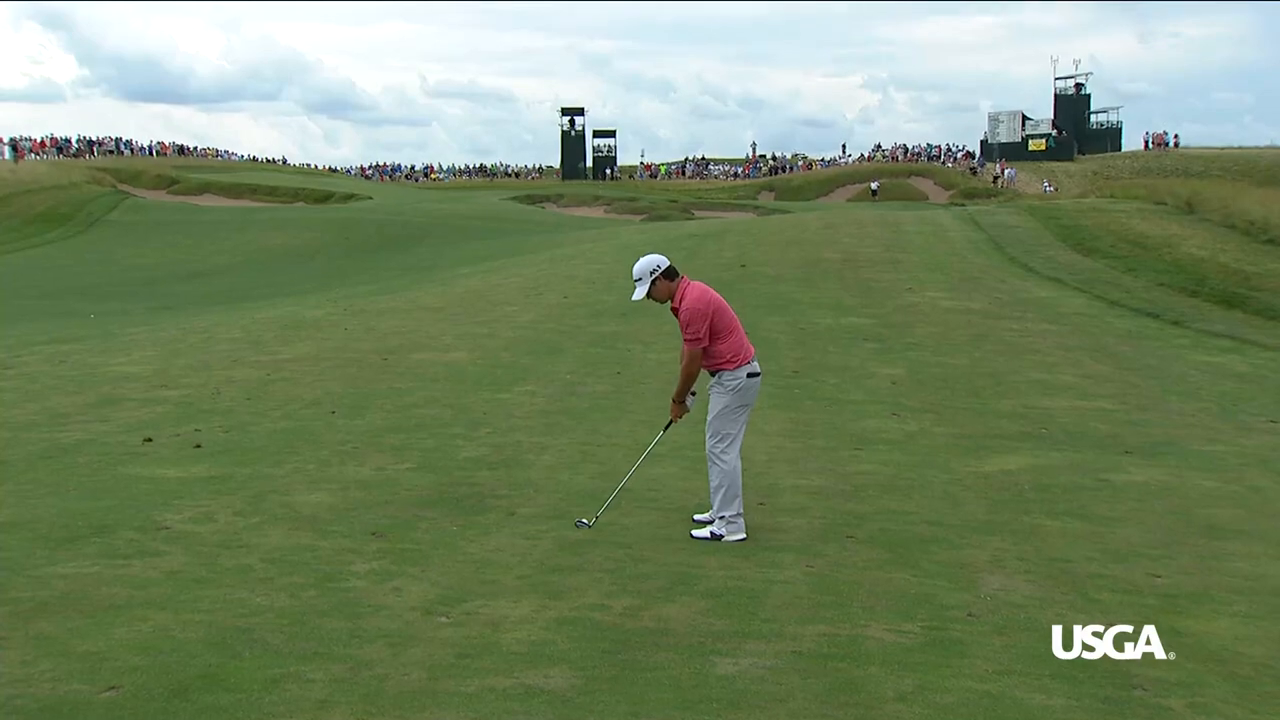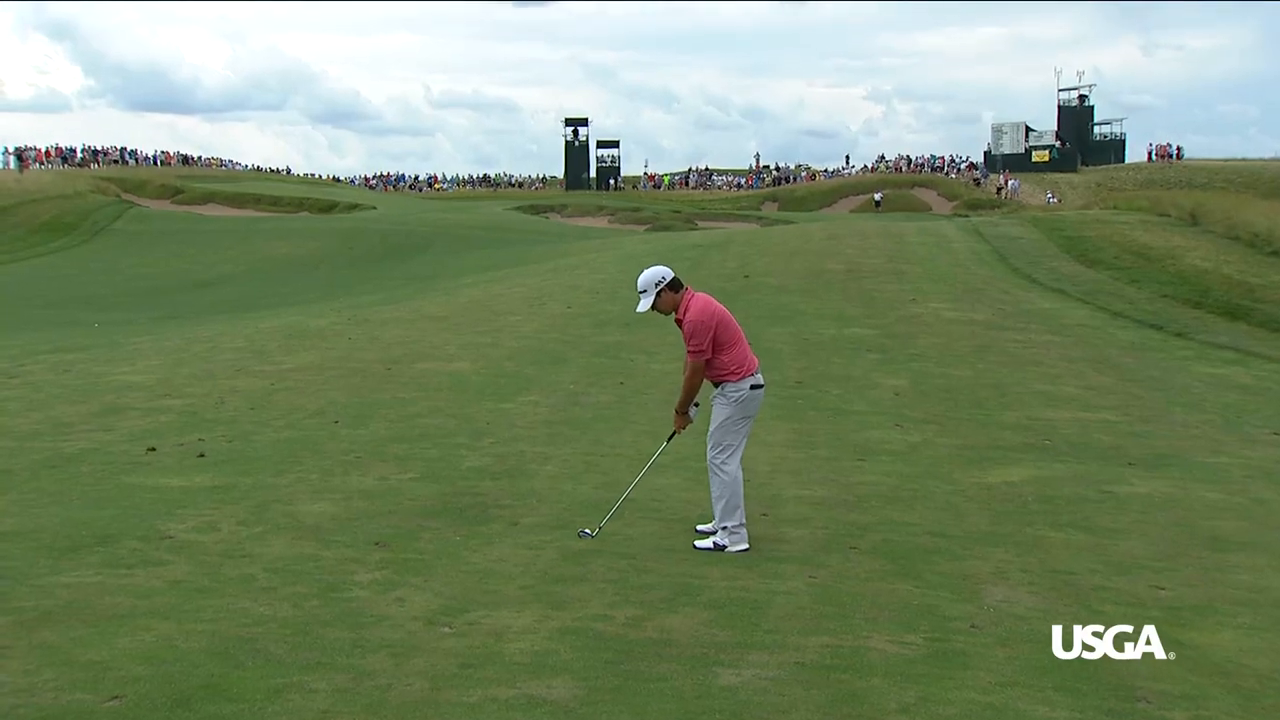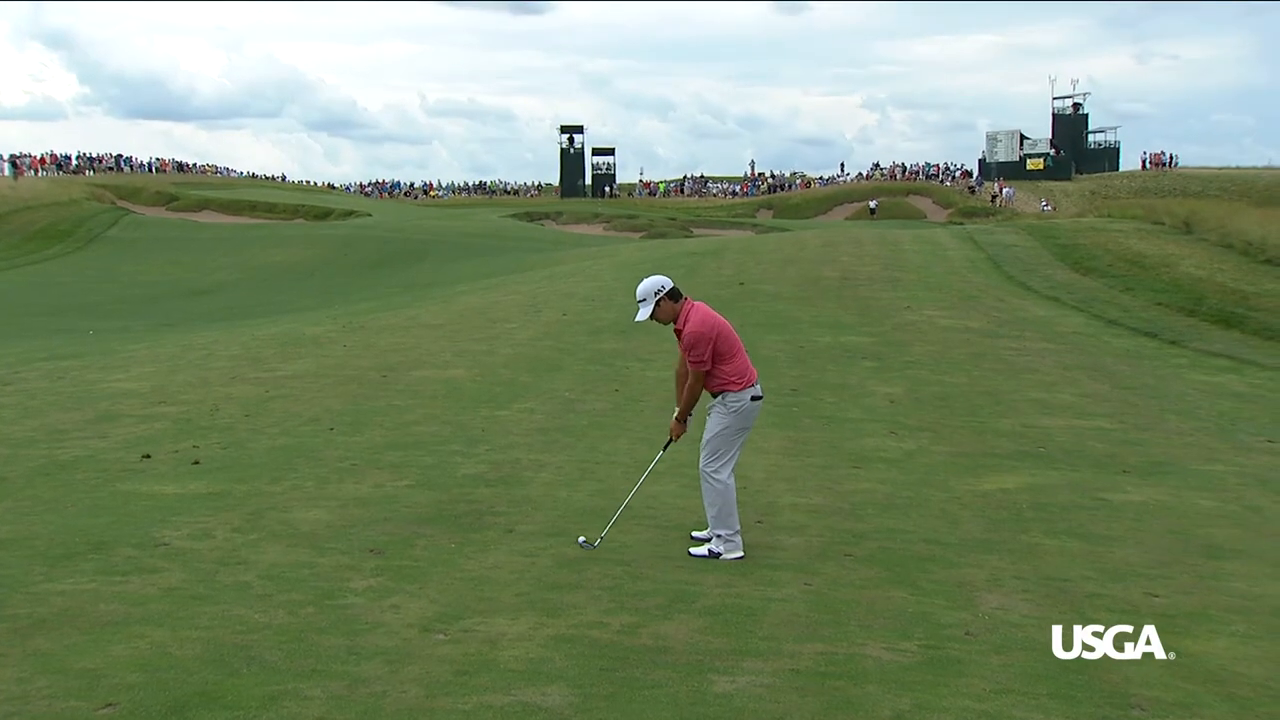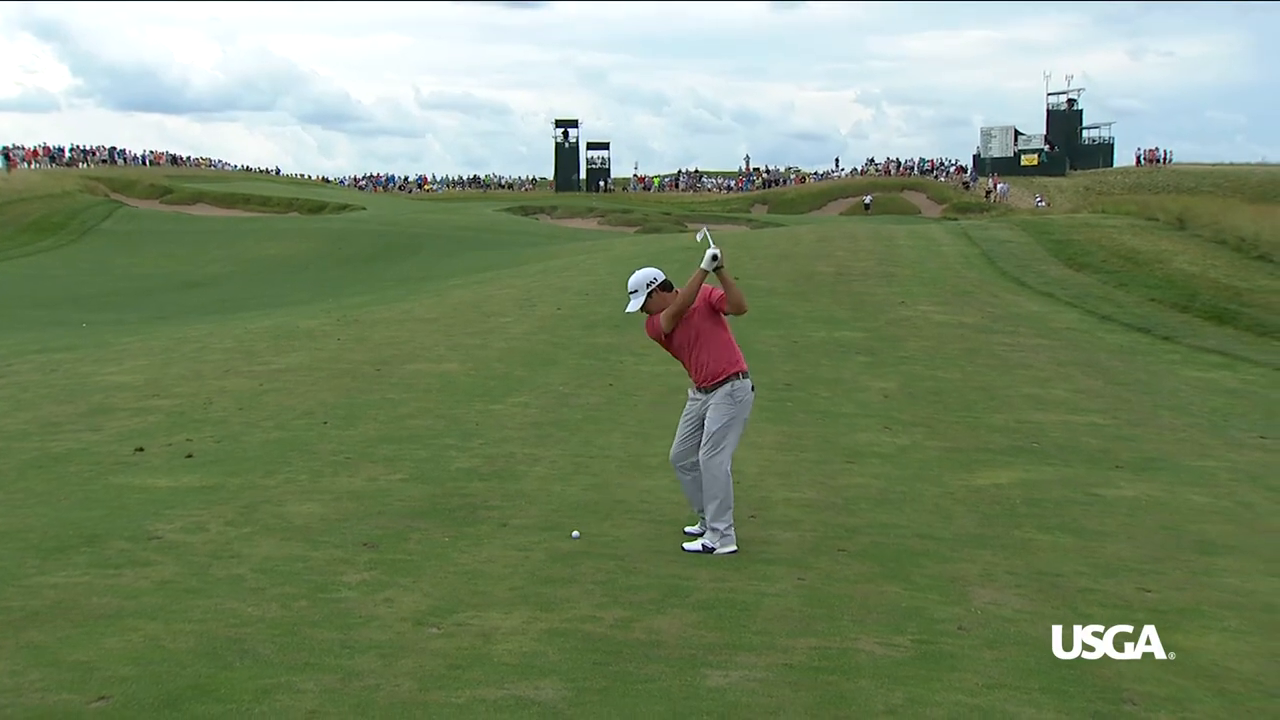
dt=0.5s
person 1, frame 1
left shoulder: (692, 305)
right shoulder: (689, 293)
left elbow: (693, 361)
right elbow: (688, 351)
left wrist: (677, 400)
right wrist: (682, 394)
left hip: (735, 378)
right hip: (733, 374)
left knee: (721, 449)
right knee: (718, 445)
left ankle: (730, 525)
right ankle: (723, 511)
person 1, frame 2
left shoulder: (696, 316)
right shoulder: (694, 303)
left elbow: (695, 373)
right elbow: (691, 361)
left wrist: (680, 411)
right wrist: (685, 405)
left hip: (738, 388)
right hip: (736, 385)
left knee: (722, 458)
right knee: (720, 455)
left ankle: (733, 535)
right ankle: (726, 521)
person 1, frame 3
left shoulder: (696, 328)
right shoulder: (685, 319)
left elbow: (697, 381)
right elbow: (683, 365)
left wrist: (680, 418)
right wrist: (678, 414)
left hip: (736, 399)
right hip: (729, 397)
left knee: (714, 468)
right knee: (712, 463)
left ankle: (727, 543)
right ankle: (720, 528)
person 1, frame 4
left shoulder: (705, 294)
right shoulder: (654, 324)
left elbow: (740, 307)
right elbow: (676, 311)
left wrist: (720, 270)
right wrist: (703, 269)
left hip: (731, 390)
right hip: (701, 394)
left knee: (713, 461)
right knee: (682, 458)
left ankle: (721, 537)
right ankle: (710, 520)
